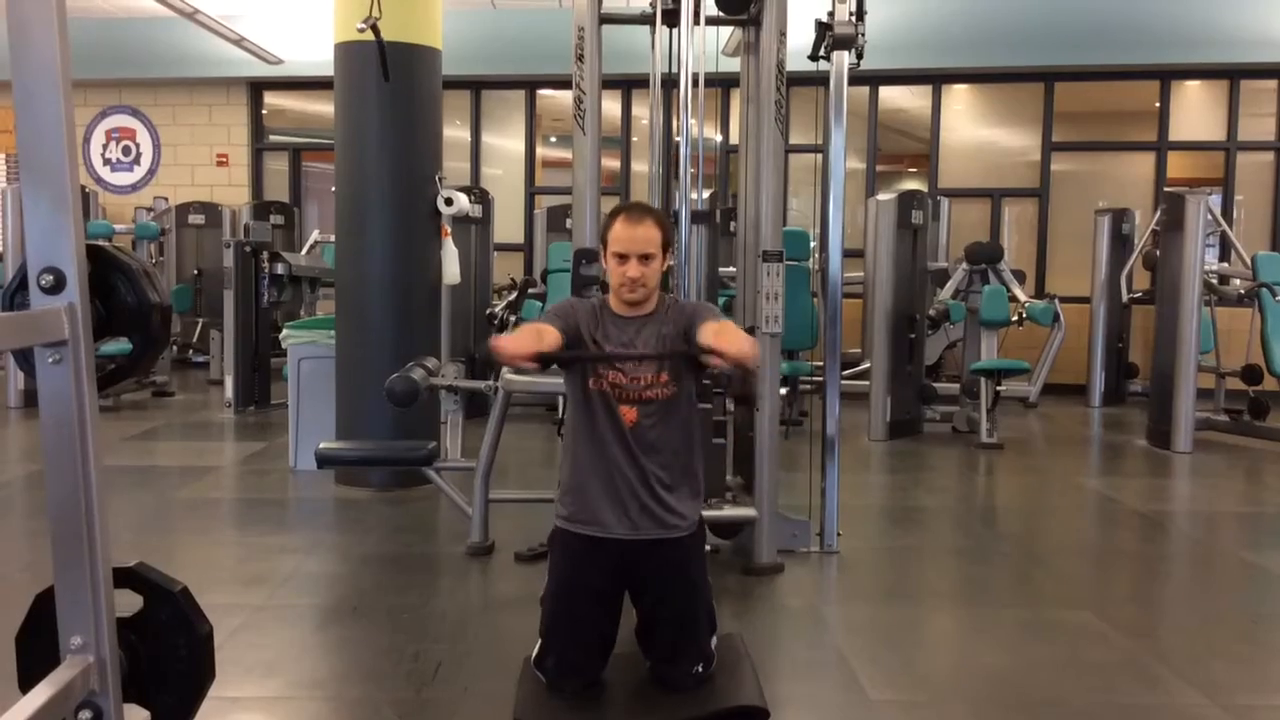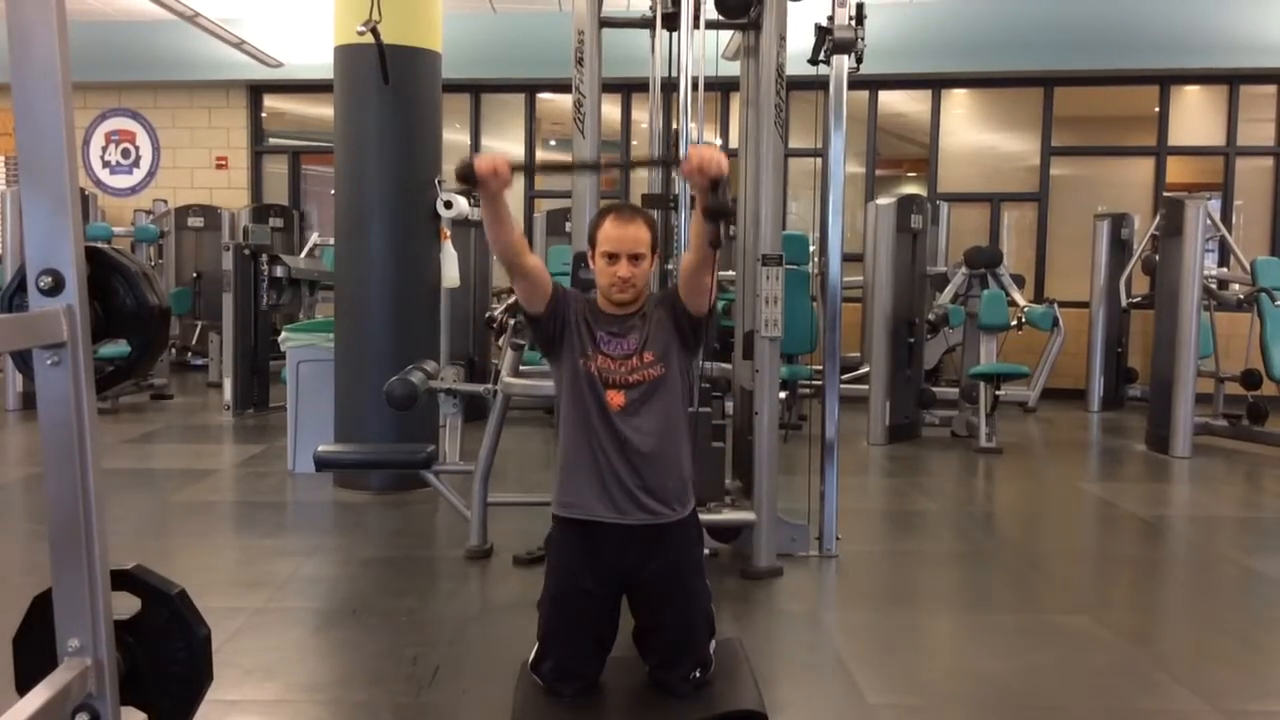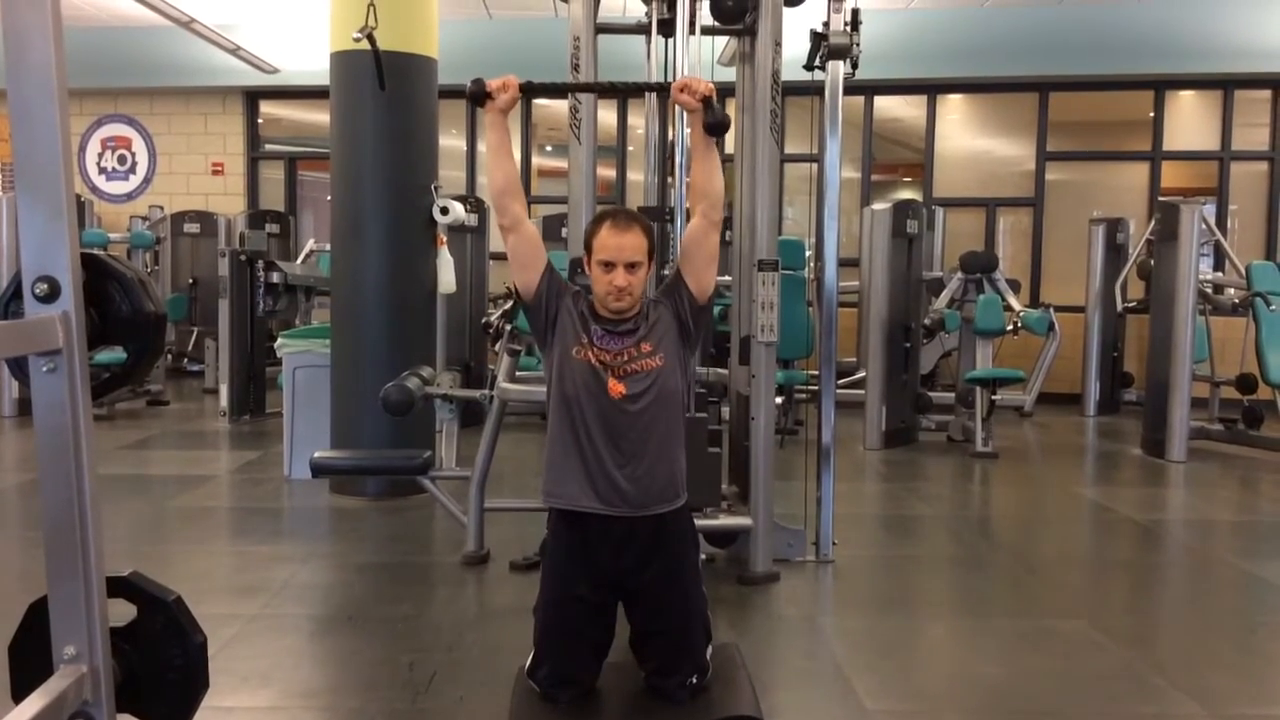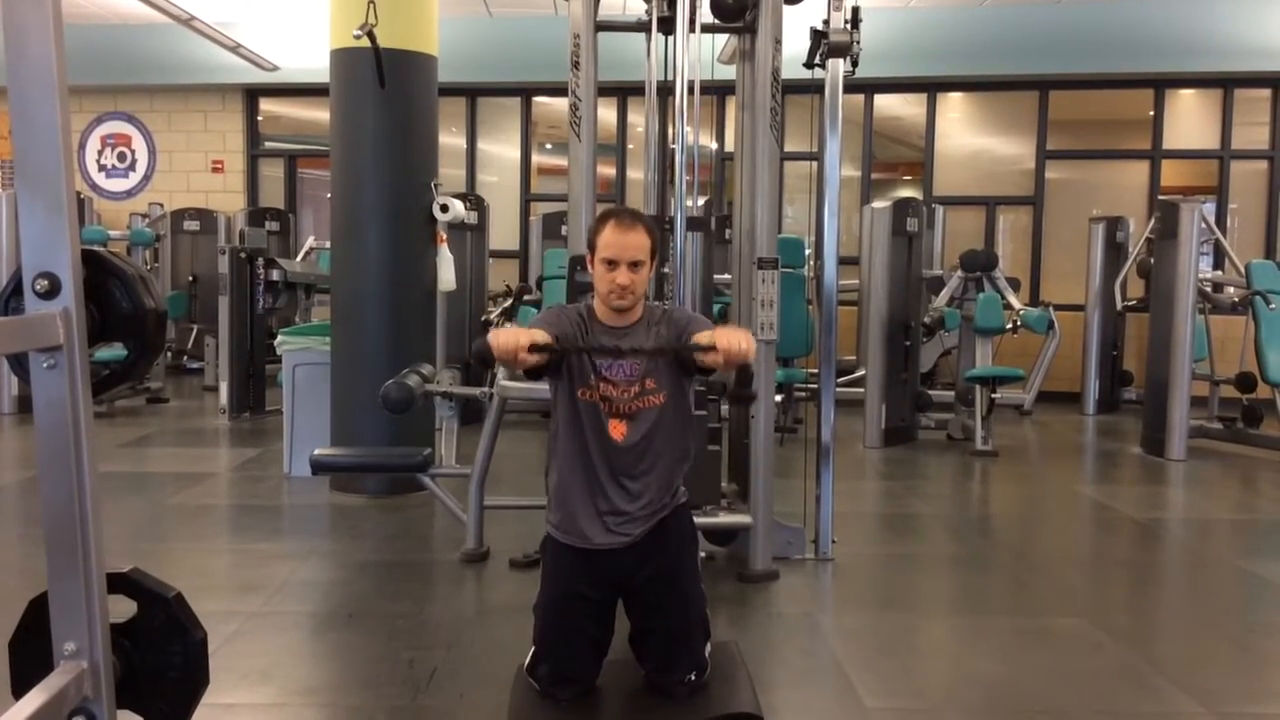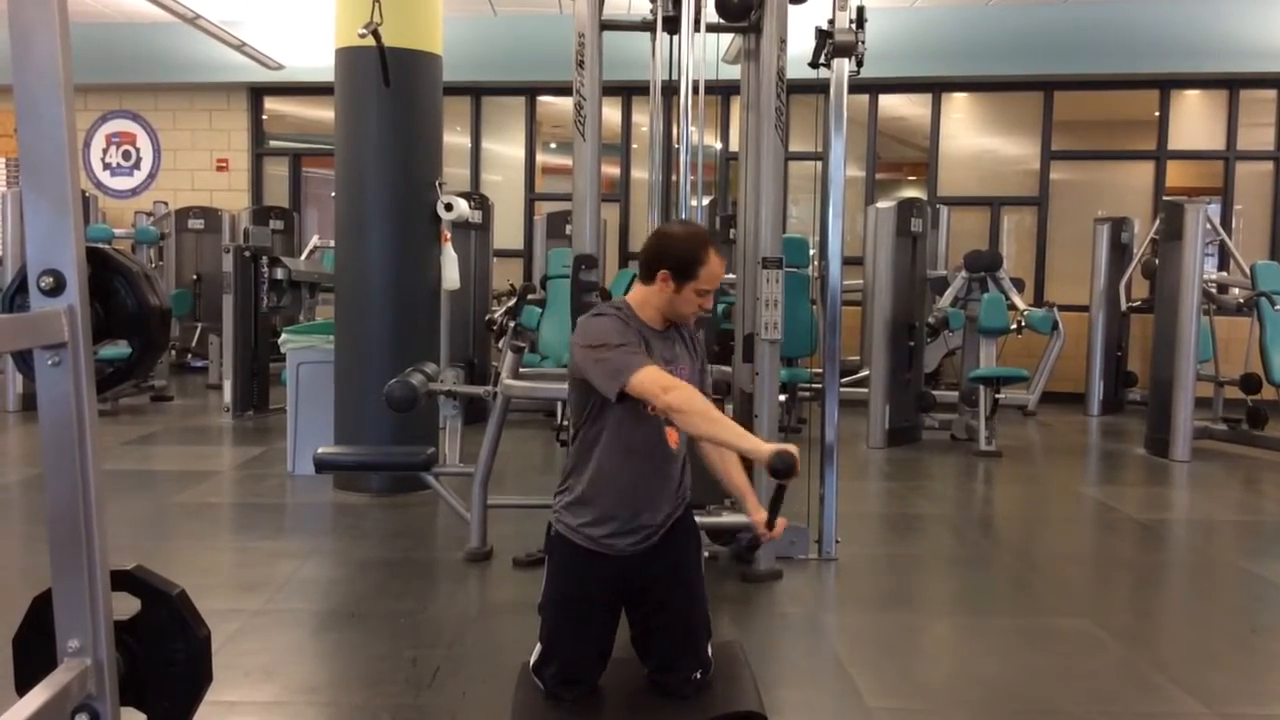
dt=1s
person 1, frame 1
left shoulder: (688, 318)
right shoulder: (574, 317)
left elbow: (723, 334)
right elbow: (540, 336)
left wrist: (735, 344)
right wrist: (519, 343)
left hip: (670, 526)
right hip: (584, 526)
left knee: (686, 673)
right knee: (564, 676)
left ankle: (656, 625)
person 1, frame 2
left shoulder: (676, 320)
right shoulder: (565, 321)
left elbow: (703, 258)
right elbow: (516, 261)
left wrist: (707, 191)
right wrist: (491, 193)
left hip: (666, 524)
right hip: (581, 525)
left knee: (684, 676)
right knee: (563, 678)
left ankle: (651, 636)
right ankle: (597, 635)
person 1, frame 3
left shoulder: (675, 318)
right shoulder: (558, 316)
left elbow: (707, 217)
right elbow: (511, 217)
left wrist: (698, 120)
right wrist: (496, 118)
left hip: (661, 525)
right hip: (577, 525)
left knee: (681, 682)
right knee: (559, 685)
left ankle: (650, 641)
right ankle: (592, 643)
person 1, frame 4
left shoulder: (675, 327)
right shoulder: (565, 325)
left elbow: (710, 341)
right elbow: (533, 341)
left wrist: (730, 342)
right wrist: (511, 341)
left hip: (660, 528)
right hip: (576, 534)
left knee: (680, 679)
right knee: (559, 681)
left ankle: (647, 639)
right ankle: (591, 637)
person 1, frame 5
left shoulder: (689, 340)
right shoulder: (601, 331)
left elbow: (704, 428)
right elbow: (671, 398)
left wrist: (752, 505)
right wrist: (759, 447)
left hip: (667, 531)
right hip: (589, 537)
left knee: (685, 679)
right knee: (565, 683)
left ankle: (647, 634)
